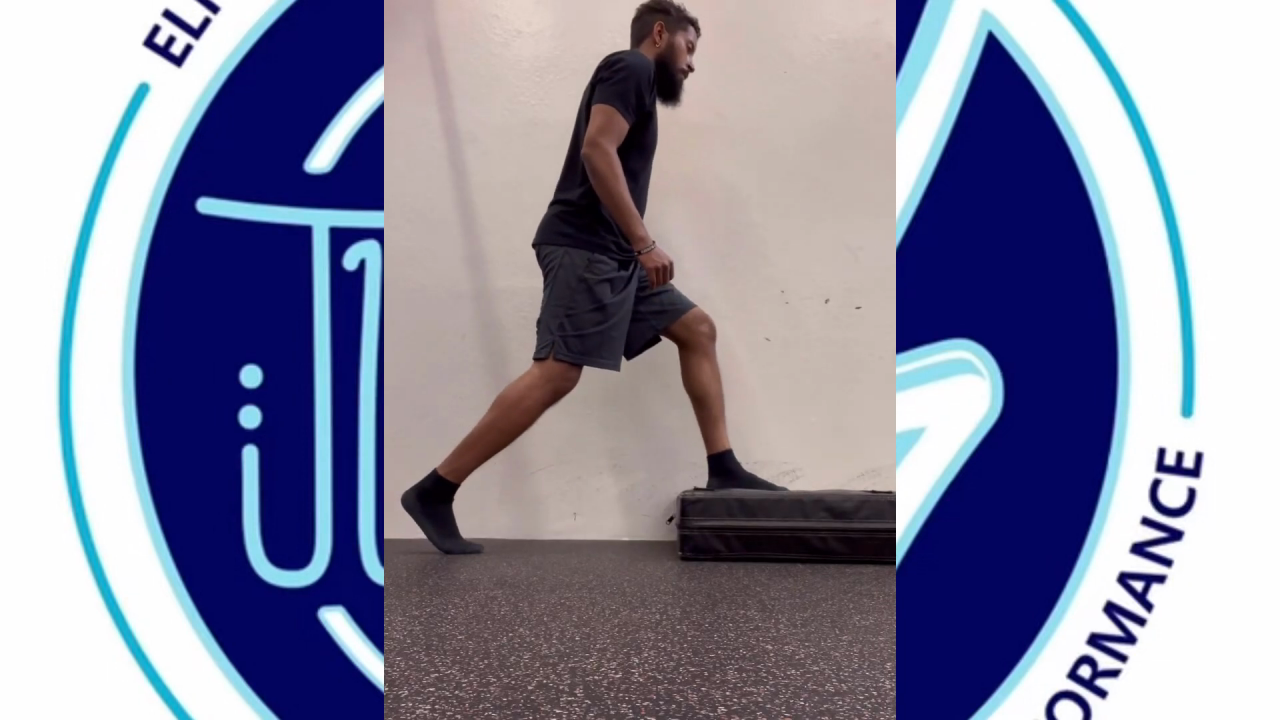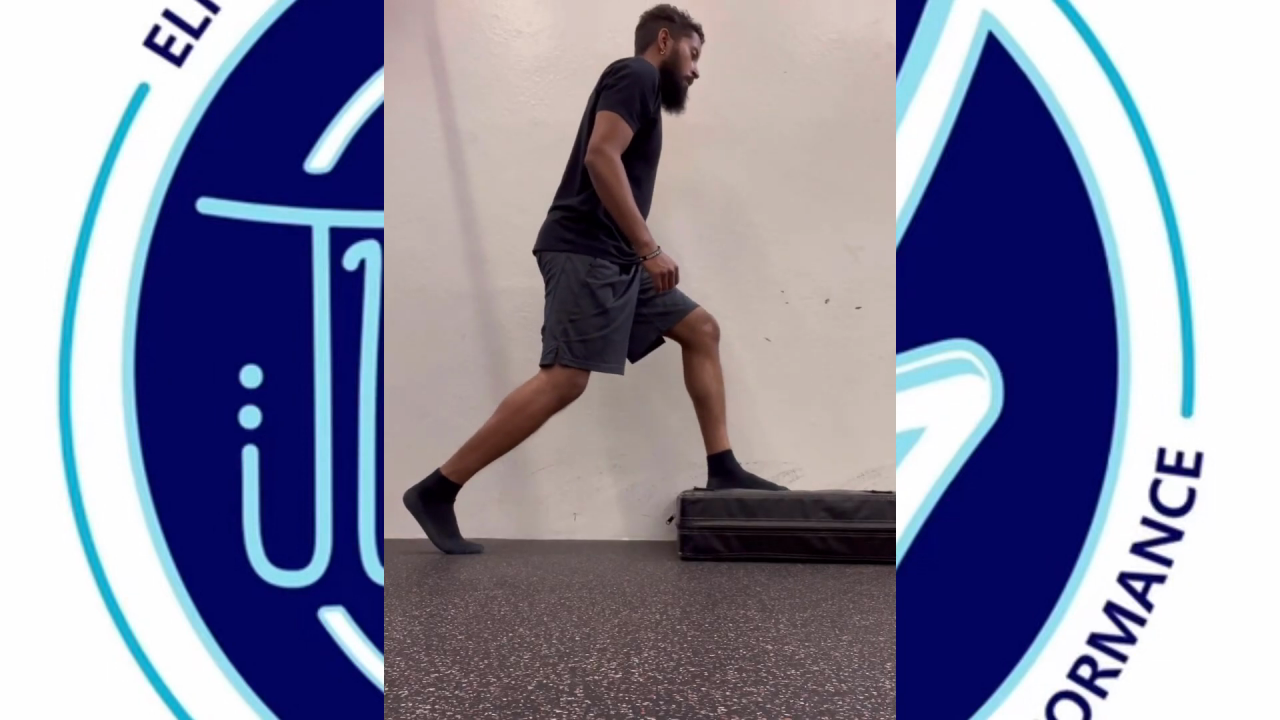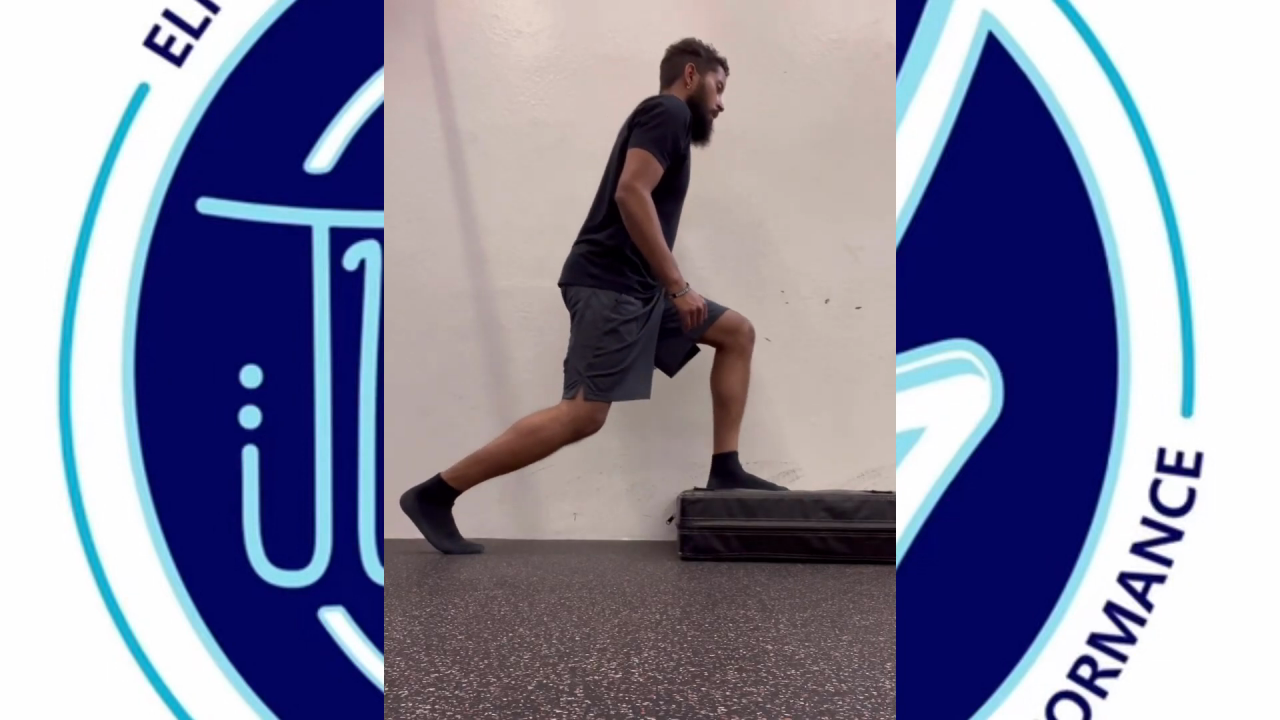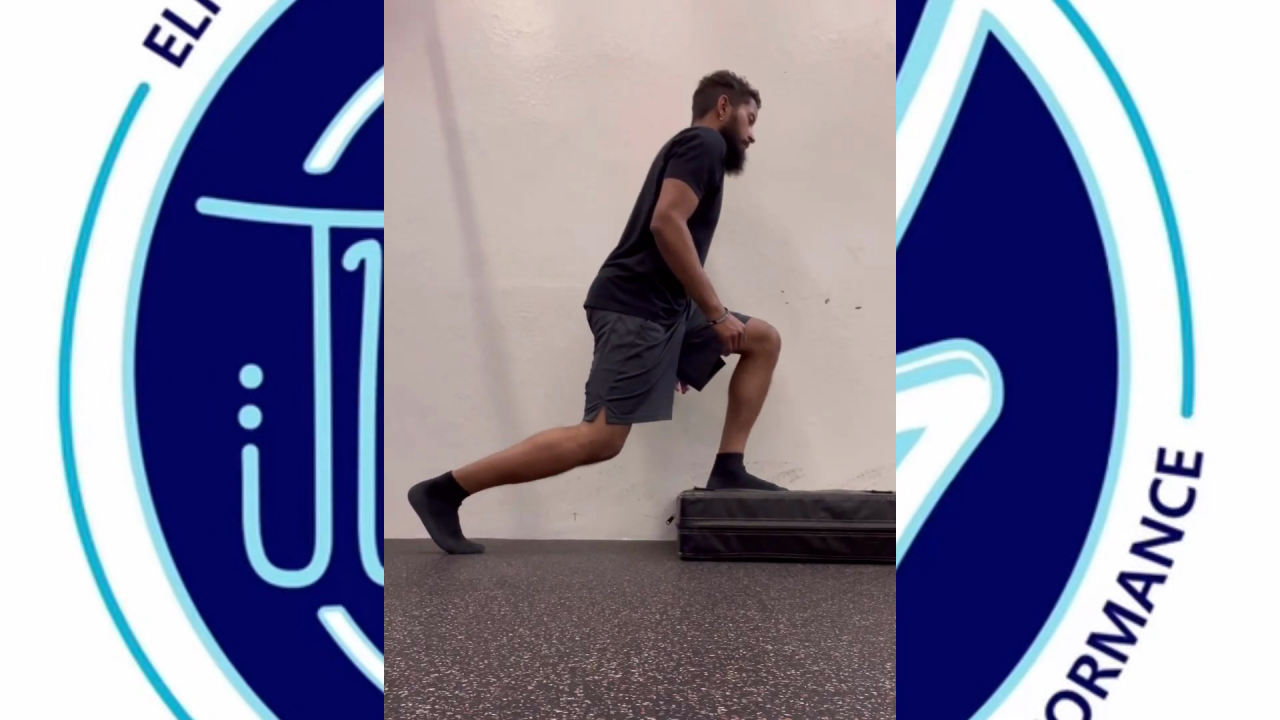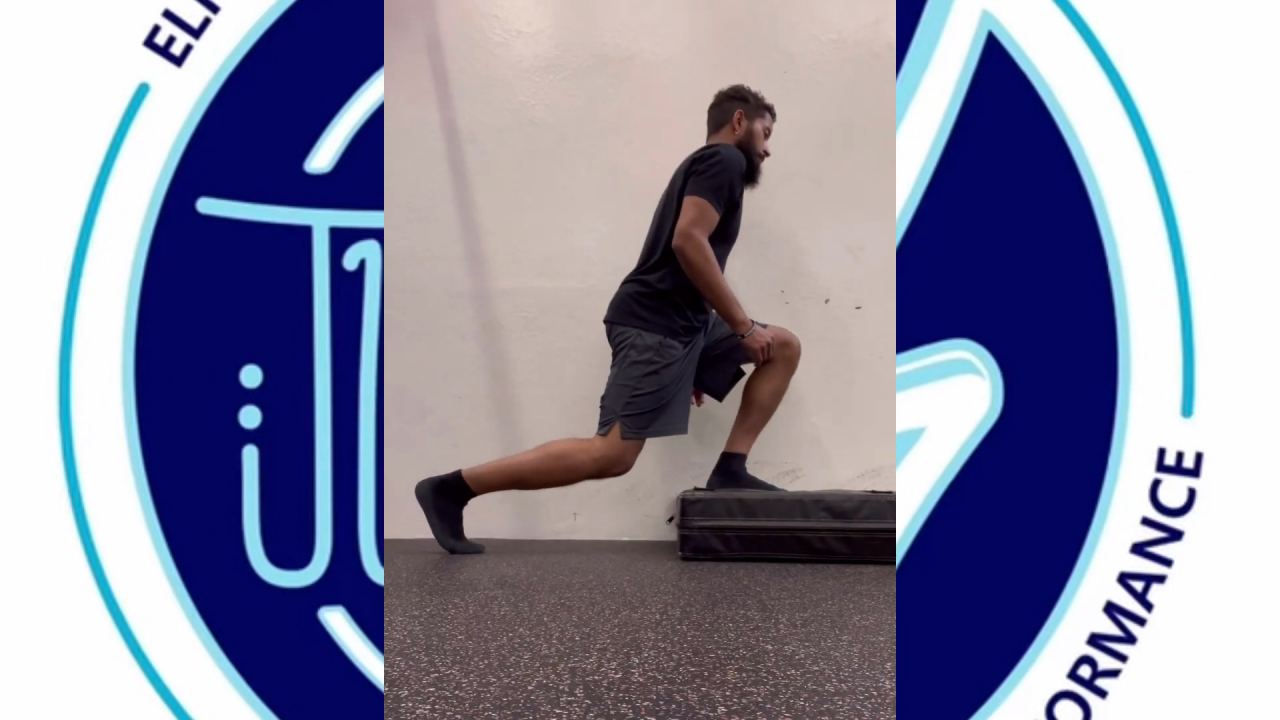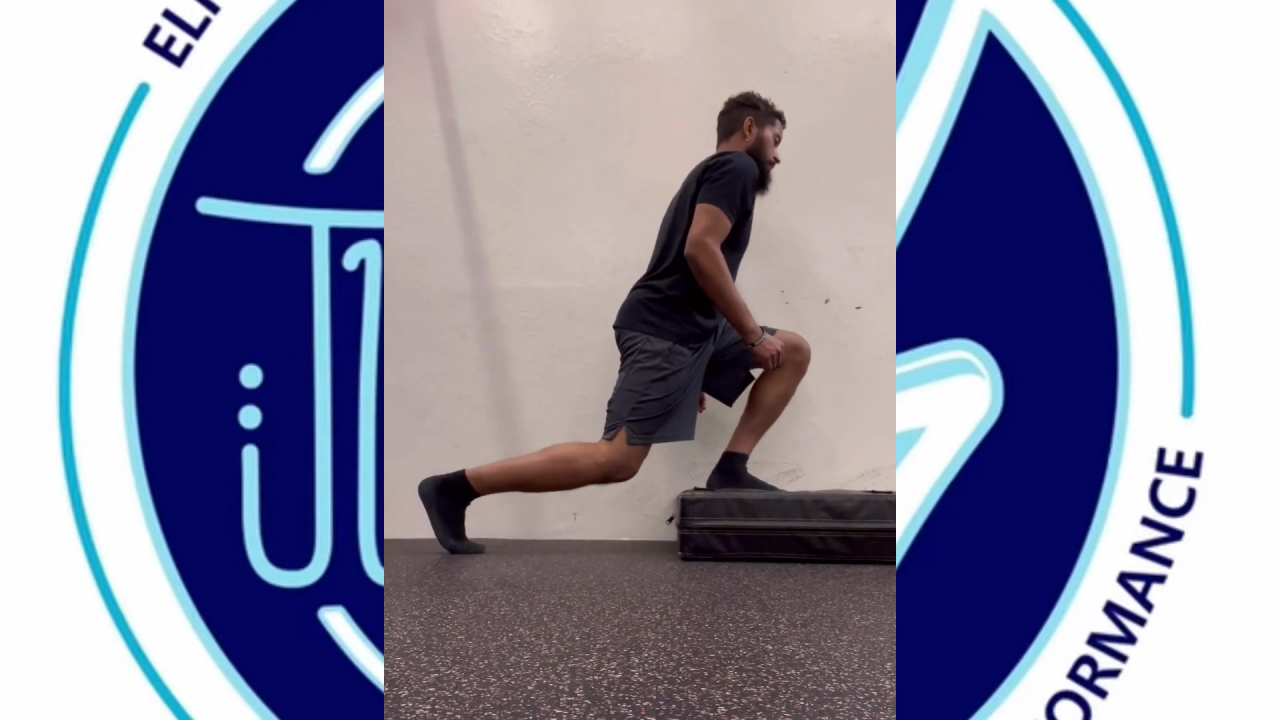
dt=0.4s
person 1, frame 1
left shoulder: (637, 81)
right shoulder: (630, 67)
right elbow: (597, 150)
right wrist: (645, 243)
left hip: (612, 252)
right hip: (585, 246)
left knee: (698, 330)
right knee: (556, 373)
left ankle: (723, 468)
right ankle: (434, 492)
person 1, frame 2
left shoulder: (640, 87)
right shoulder: (636, 73)
right elbow: (601, 155)
right wrist: (650, 248)
left hip: (613, 257)
right hip: (585, 250)
left knee: (701, 330)
right knee: (564, 379)
left ankle: (722, 470)
right ankle: (436, 492)
person 1, frame 3
left shoulder: (665, 120)
right shoulder: (667, 110)
right elbow: (630, 193)
right wrist: (677, 285)
left hip: (635, 285)
right hip: (610, 283)
left knee: (737, 332)
right knee: (583, 414)
left ankle: (725, 470)
right ankle: (434, 494)
person 1, frame 4
left shoulder: (694, 150)
right shoulder: (703, 142)
right elbow: (666, 223)
left wrist: (672, 351)
right wrist: (716, 311)
left hip: (661, 307)
right hip: (636, 308)
left knee: (764, 340)
right knee: (600, 439)
left ankle: (728, 471)
right ankle: (443, 491)
person 1, frame 5
left shoulder: (706, 165)
right shoulder: (724, 160)
right elbow: (688, 242)
left wrist: (689, 366)
right wrist: (744, 326)
left hip: (680, 321)
right hip: (655, 324)
left knee: (784, 347)
right knee: (612, 454)
left ankle: (730, 470)
right ankle: (450, 489)
person 1, frame 6
left shoulder: (714, 172)
right shoulder: (736, 167)
right elbow: (701, 249)
left wrist: (692, 377)
right wrist: (754, 335)
left hip: (688, 327)
right hip: (666, 331)
left knee: (794, 351)
right knee: (616, 459)
left ankle: (731, 470)
right ankle: (454, 488)
